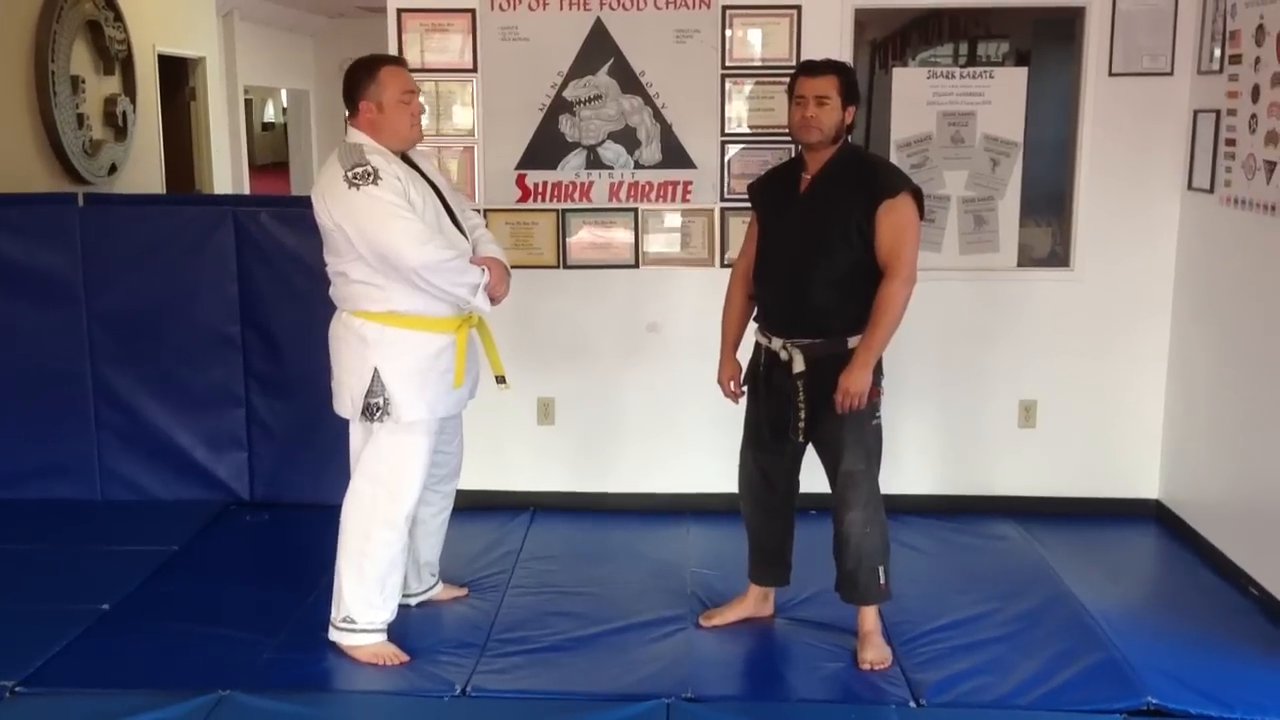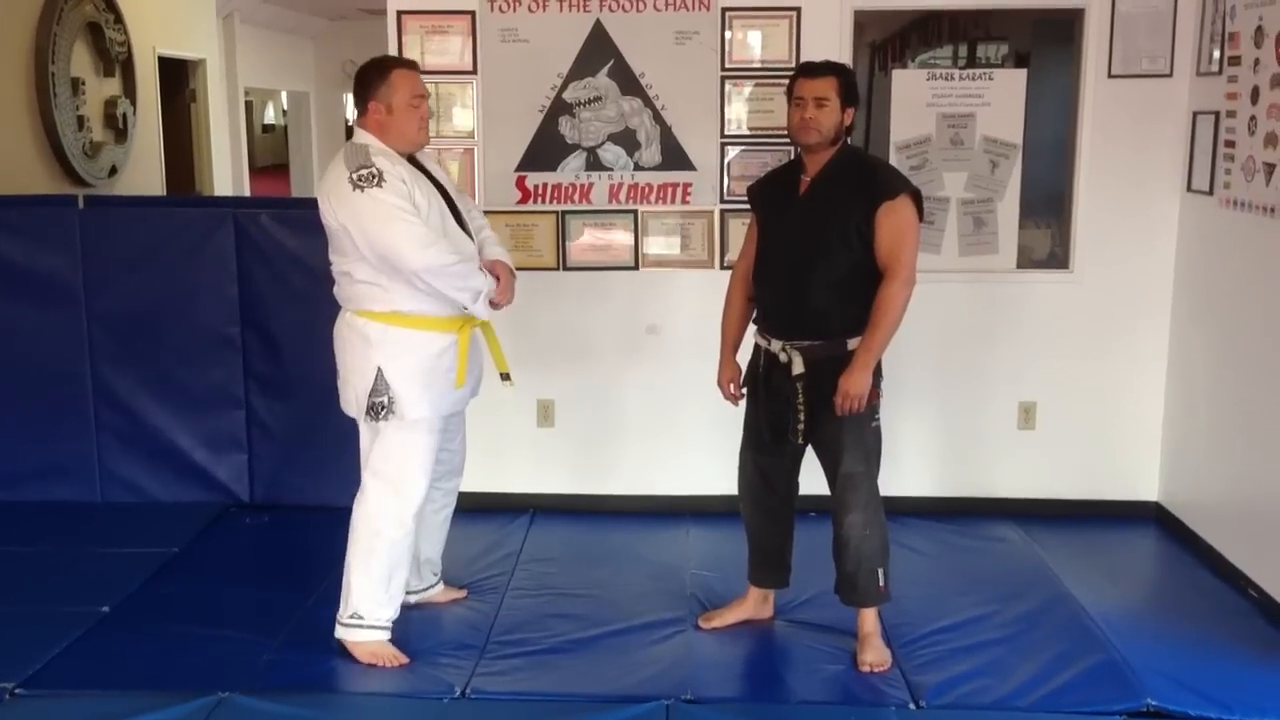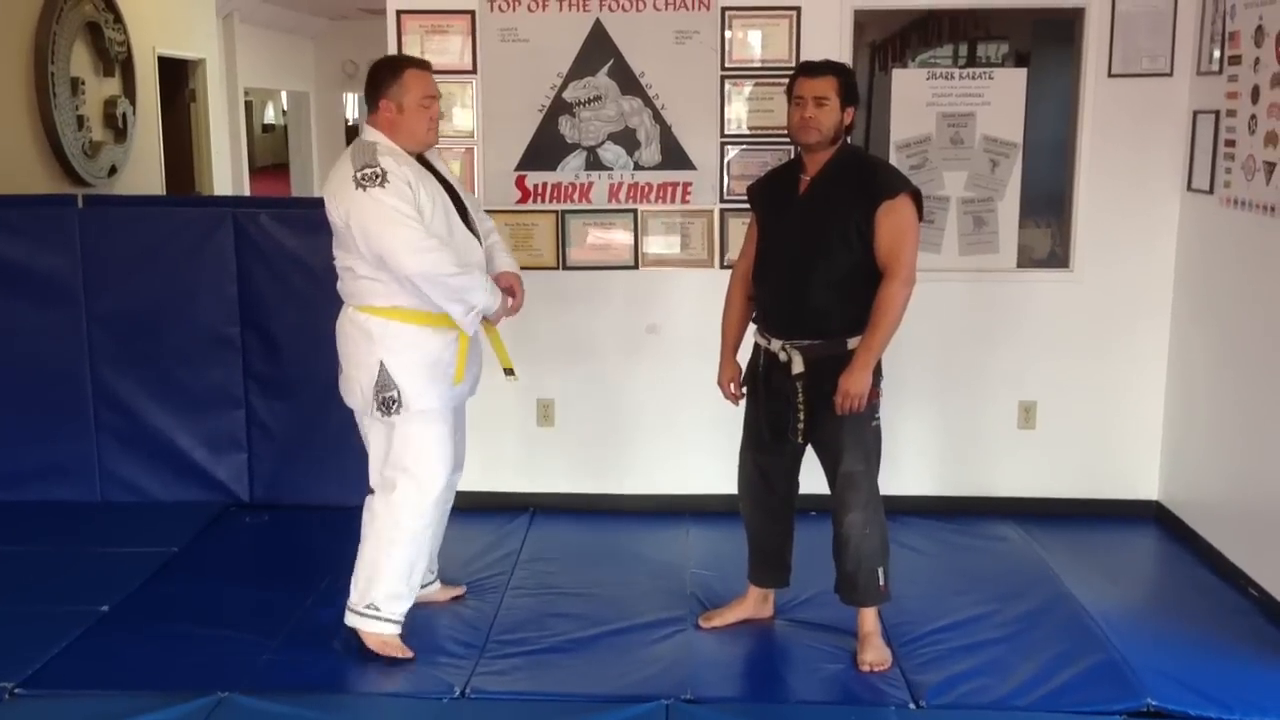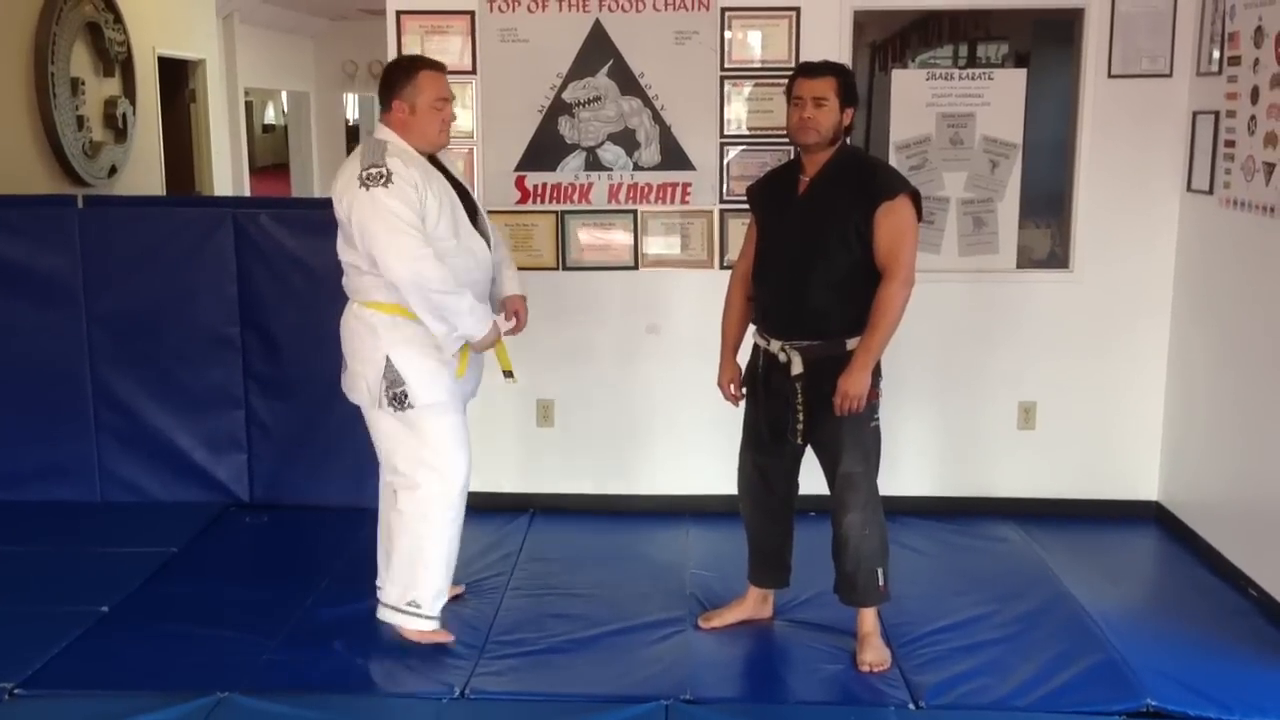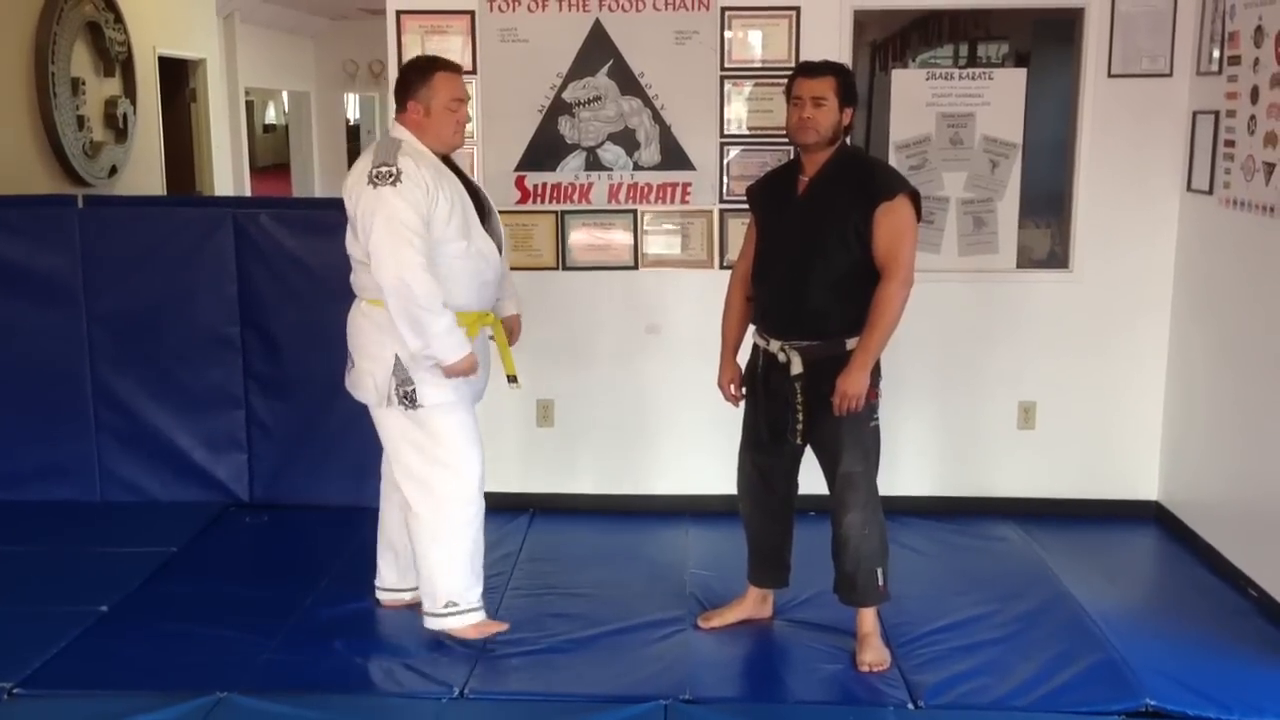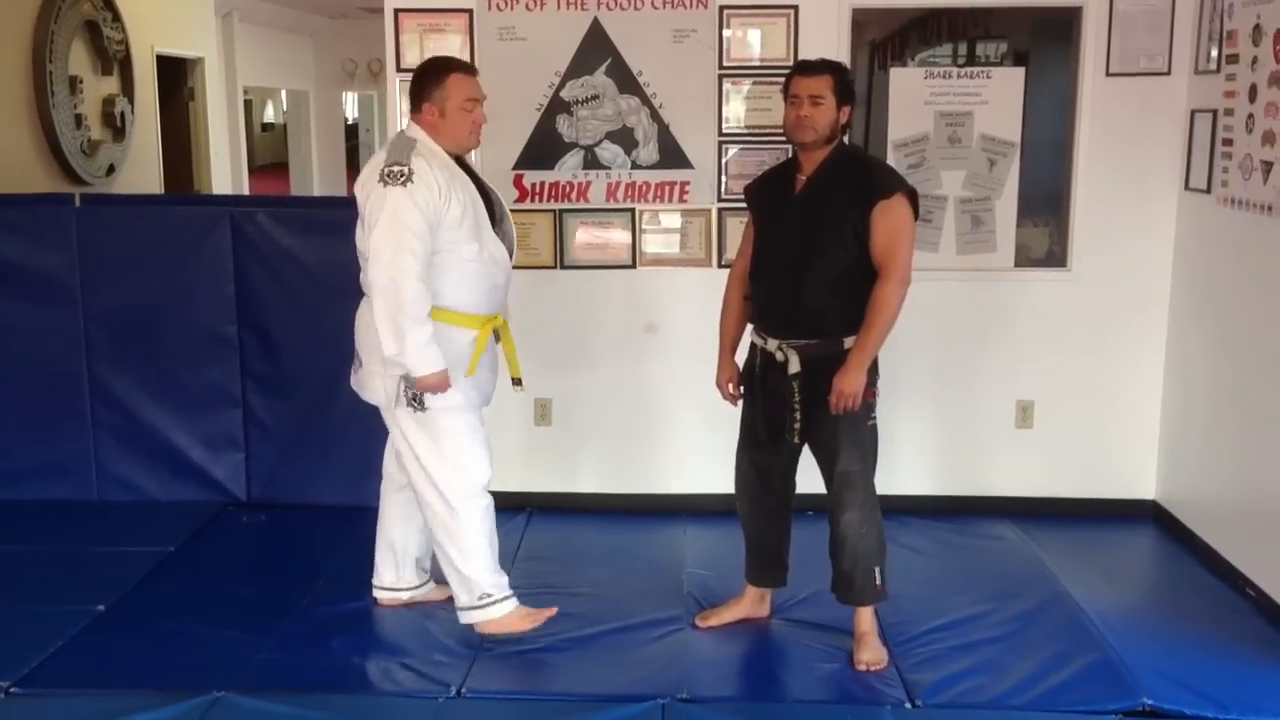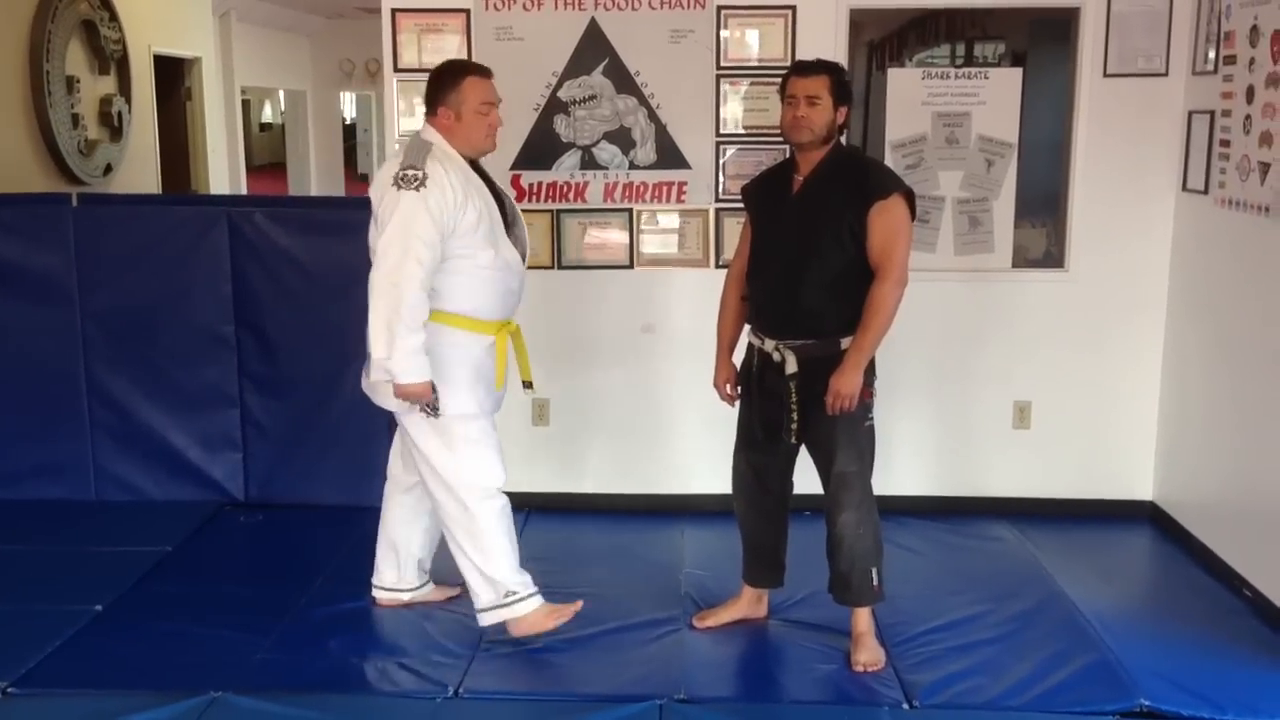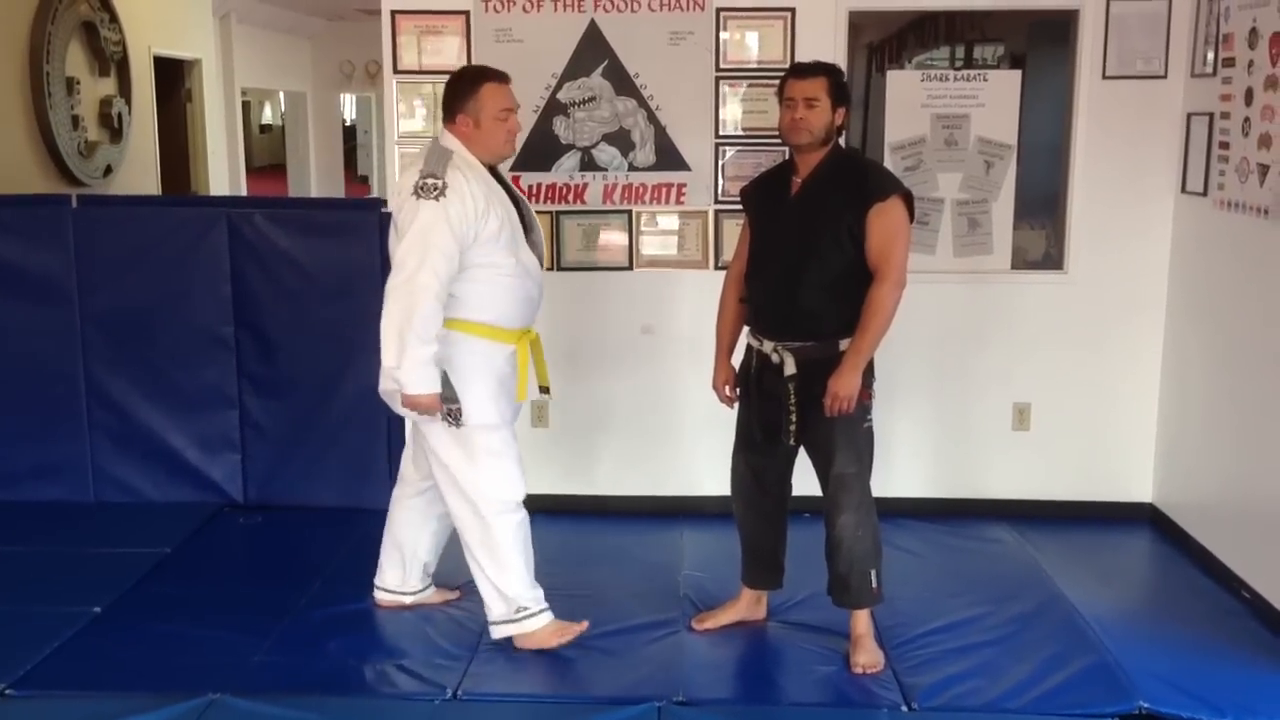
dt=0.1s
person 1, frame 1
left shoulder: (881, 184)
right shoulder: (771, 187)
left elbow: (899, 275)
right elbow: (745, 273)
left wrist: (864, 362)
right wrist: (728, 351)
left hip: (841, 364)
right hip: (774, 362)
left knee: (856, 495)
right knee: (762, 481)
left ankle: (869, 622)
right ankle: (760, 594)
person 1, frame 2
left shoulder: (880, 186)
right shoulder: (771, 189)
left elbow: (898, 277)
right elbow: (745, 274)
left wrist: (863, 364)
right wrist: (729, 354)
left hip: (841, 366)
right hip: (773, 363)
left knee: (855, 497)
right knee: (762, 484)
left ankle: (869, 624)
right ankle: (760, 596)
person 1, frame 3
left shoulder: (880, 185)
right shoulder: (771, 188)
left elbow: (898, 277)
right elbow: (746, 274)
left wrist: (864, 364)
right wrist: (729, 354)
left hip: (840, 365)
right hip: (773, 363)
left knee: (855, 497)
right knee: (762, 483)
left ankle: (869, 624)
right ankle: (760, 594)
person 1, frame 4
left shoulder: (878, 186)
right shoulder: (770, 189)
left elbow: (897, 277)
right elbow: (745, 274)
left wrist: (862, 364)
right wrist: (729, 354)
left hip: (840, 365)
right hip: (772, 363)
left knee: (854, 497)
right knee: (761, 484)
left ankle: (868, 624)
right ankle: (759, 595)
person 1, frame 5
left shoulder: (878, 186)
right shoulder: (770, 189)
left elbow: (896, 277)
right elbow: (745, 275)
left wrist: (861, 364)
right wrist: (729, 354)
left hip: (839, 365)
right hip: (772, 364)
left knee: (854, 498)
right knee: (761, 484)
left ankle: (868, 624)
right ankle: (759, 595)
person 1, frame 6
left shoulder: (876, 184)
right shoulder: (768, 188)
left elbow: (893, 276)
right elbow: (743, 274)
left wrist: (858, 364)
right wrist: (727, 353)
left hip: (837, 364)
right hip: (770, 363)
left knee: (852, 496)
right knee: (759, 483)
left ankle: (866, 623)
right ankle: (757, 595)
person 1, frame 7
left shoulder: (872, 184)
right shoulder: (765, 188)
left elbow: (889, 277)
right elbow: (740, 275)
left wrist: (855, 364)
right wrist: (724, 353)
left hip: (834, 365)
right hip: (767, 363)
left knee: (848, 497)
right knee: (756, 483)
left ankle: (862, 624)
right ankle: (754, 595)
person 1, frame 8
left shoulder: (871, 186)
right shoulder: (764, 189)
left elbow: (888, 279)
right elbow: (739, 276)
left wrist: (853, 366)
right wrist: (723, 356)
left hip: (832, 366)
right hip: (765, 364)
left knee: (847, 499)
right knee: (755, 485)
left ankle: (861, 626)
right ankle: (753, 597)
person 2, frame 1
left shoulder: (411, 164)
right shoulder: (354, 177)
left elbow: (466, 221)
right elbow: (418, 256)
left wrist: (491, 261)
right wrist: (480, 287)
left hip: (432, 348)
right hip: (391, 354)
left knee: (436, 475)
right knee: (386, 488)
left ankle: (417, 582)
right ankle: (357, 622)
person 2, frame 2
left shoulder: (414, 165)
right shoulder: (359, 176)
left elbow: (469, 221)
right elbow: (422, 258)
left wrist: (497, 264)
right wrist: (482, 291)
left hip: (433, 349)
right hip: (394, 353)
left knee: (439, 475)
right knee: (395, 488)
left ankle: (416, 581)
right ankle: (362, 619)
person 2, frame 3
left shoulder: (422, 164)
right shoulder: (365, 175)
left elbow: (475, 223)
right elbow: (419, 261)
left wrist: (504, 271)
right wrist: (485, 302)
left hip: (433, 345)
right hip: (396, 349)
left knee: (437, 473)
right knee: (414, 479)
left ankle: (415, 580)
right ankle: (374, 610)
person 2, frame 4
left shoulder: (426, 166)
right shoulder: (376, 173)
left elbow: (475, 240)
right elbow: (411, 267)
left wrist: (505, 292)
right wrist: (470, 327)
left hip: (435, 343)
right hip: (404, 348)
left knee: (414, 471)
right knee: (437, 473)
left ankle: (404, 583)
right ankle: (411, 605)
person 2, frame 5
left shoulder: (439, 165)
right shoulder: (389, 172)
left elbow: (479, 242)
right elbow: (403, 273)
left wrist: (505, 306)
right wrist: (448, 348)
left hip: (441, 345)
right hip: (411, 349)
left knee: (413, 470)
right knee: (452, 472)
left ankle: (400, 580)
right ankle: (454, 604)
person 2, frame 6
left shoulder: (450, 165)
right shoulder: (403, 172)
right elbow: (396, 272)
left wrist: (457, 340)
right wrist: (421, 359)
left hip: (448, 346)
right hip: (422, 349)
left knee: (413, 469)
right knee: (459, 476)
left ankle: (399, 579)
right ankle: (489, 600)
person 2, frame 7
left shoulder: (463, 168)
right shoulder: (418, 176)
right elbow: (400, 278)
right wrist: (406, 365)
left hip: (462, 351)
right hip: (434, 357)
left knee: (418, 471)
right knee: (472, 480)
left ankle: (397, 580)
right ankle: (512, 601)
person 2, frame 8
left shoulder: (479, 174)
right shoulder: (440, 184)
right elbow: (416, 285)
right wrist: (416, 376)
left hip: (478, 358)
right hip: (453, 364)
left knee: (429, 476)
right knee: (491, 490)
left ankle: (399, 582)
right ankle: (522, 613)
